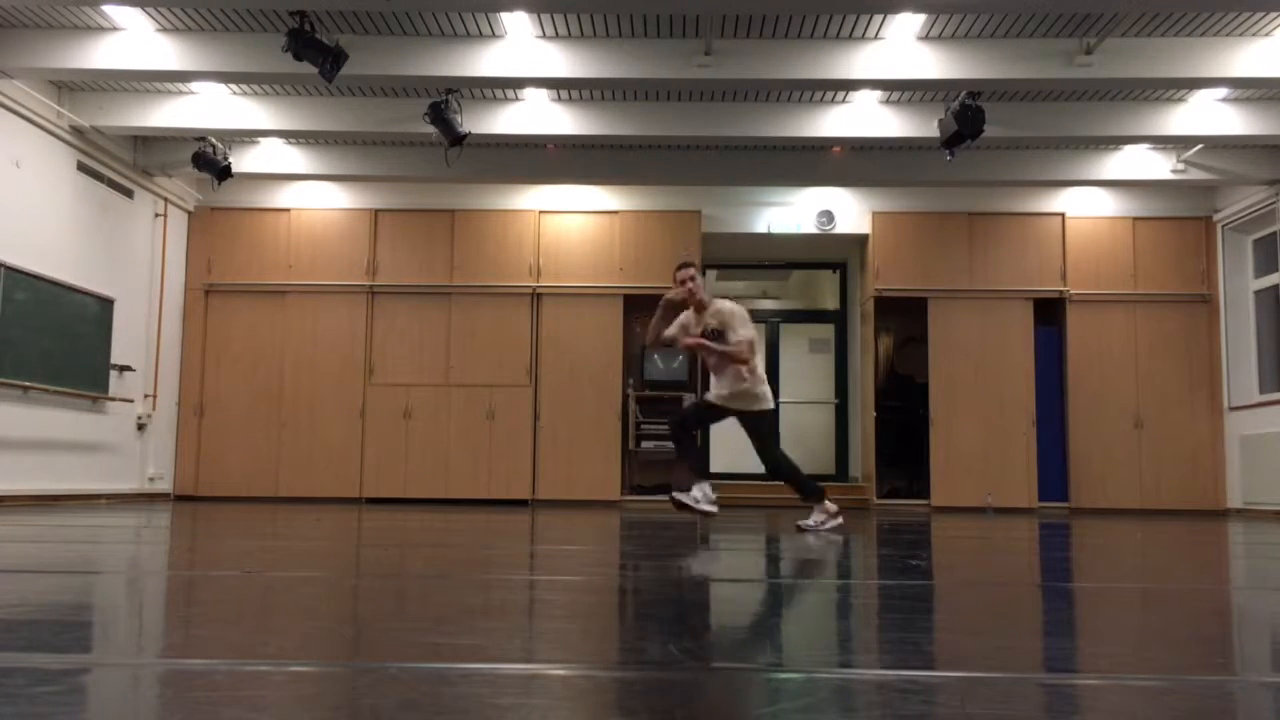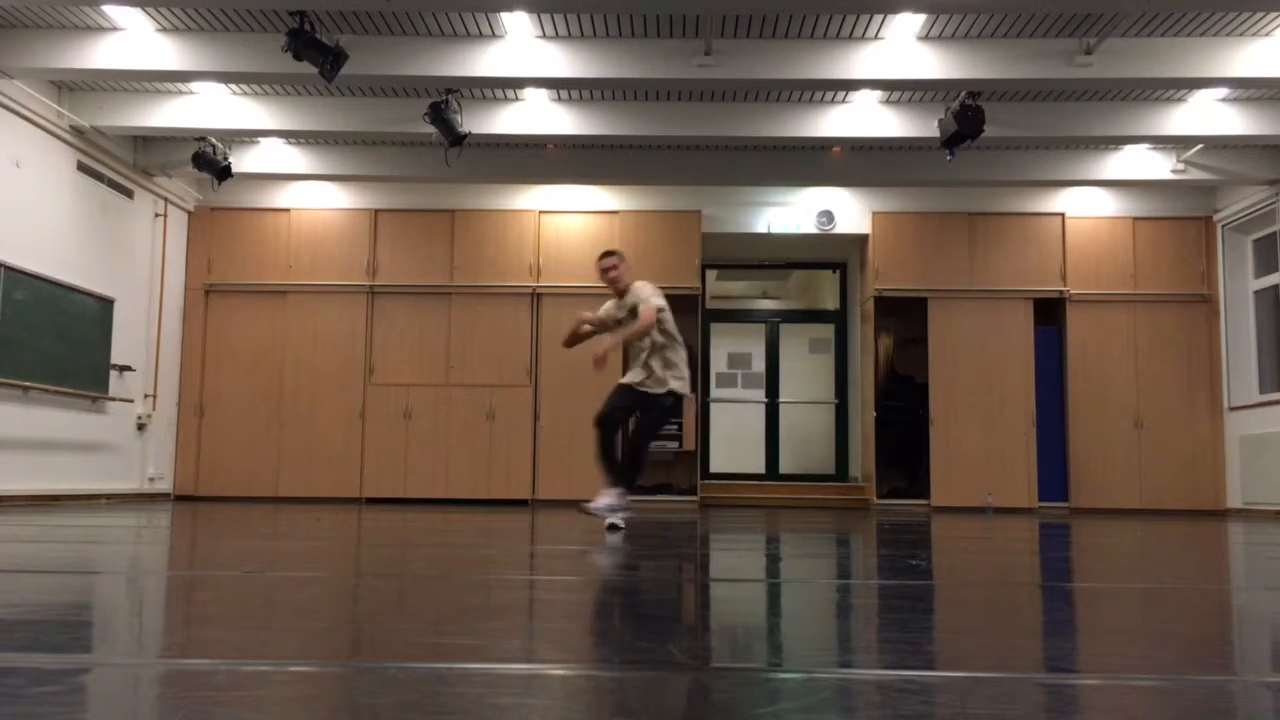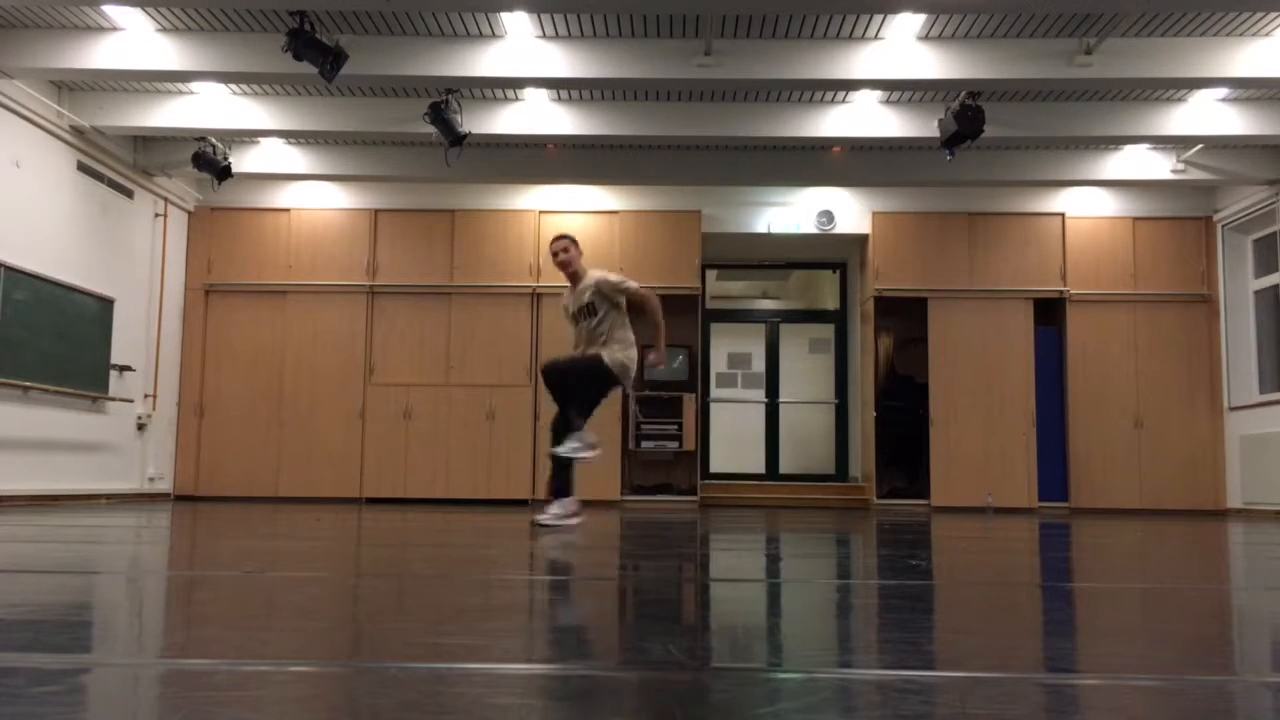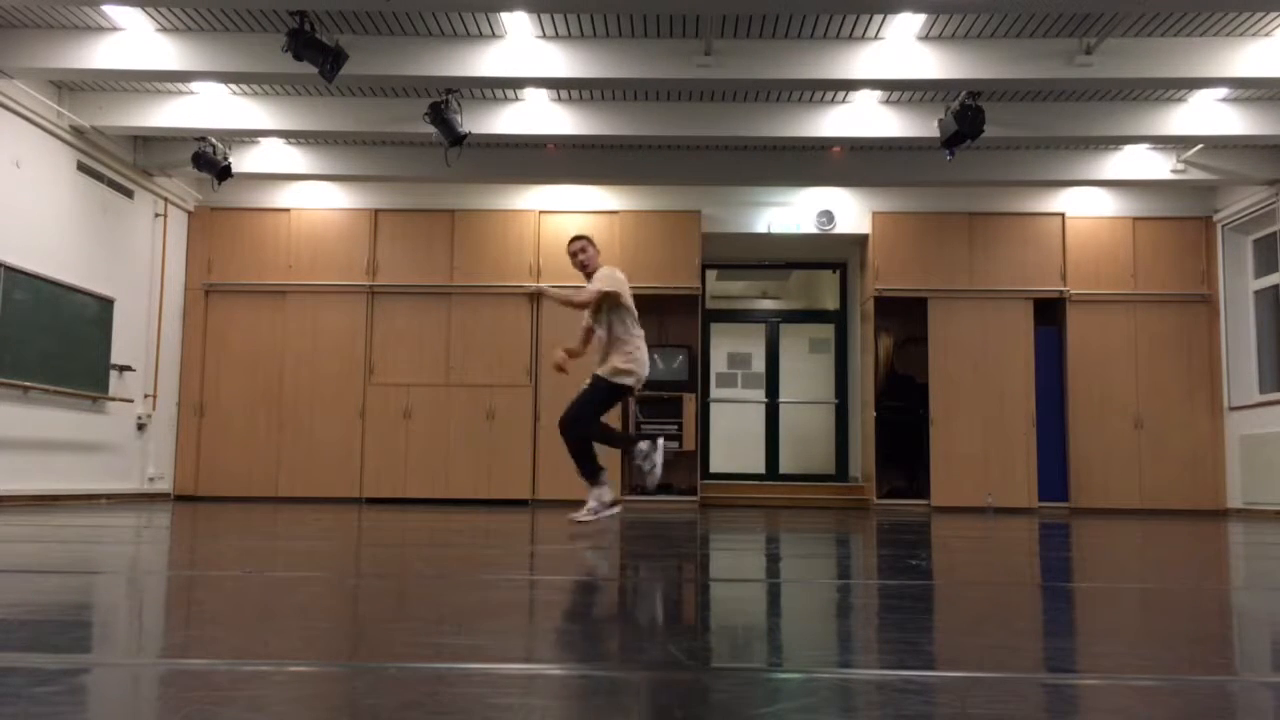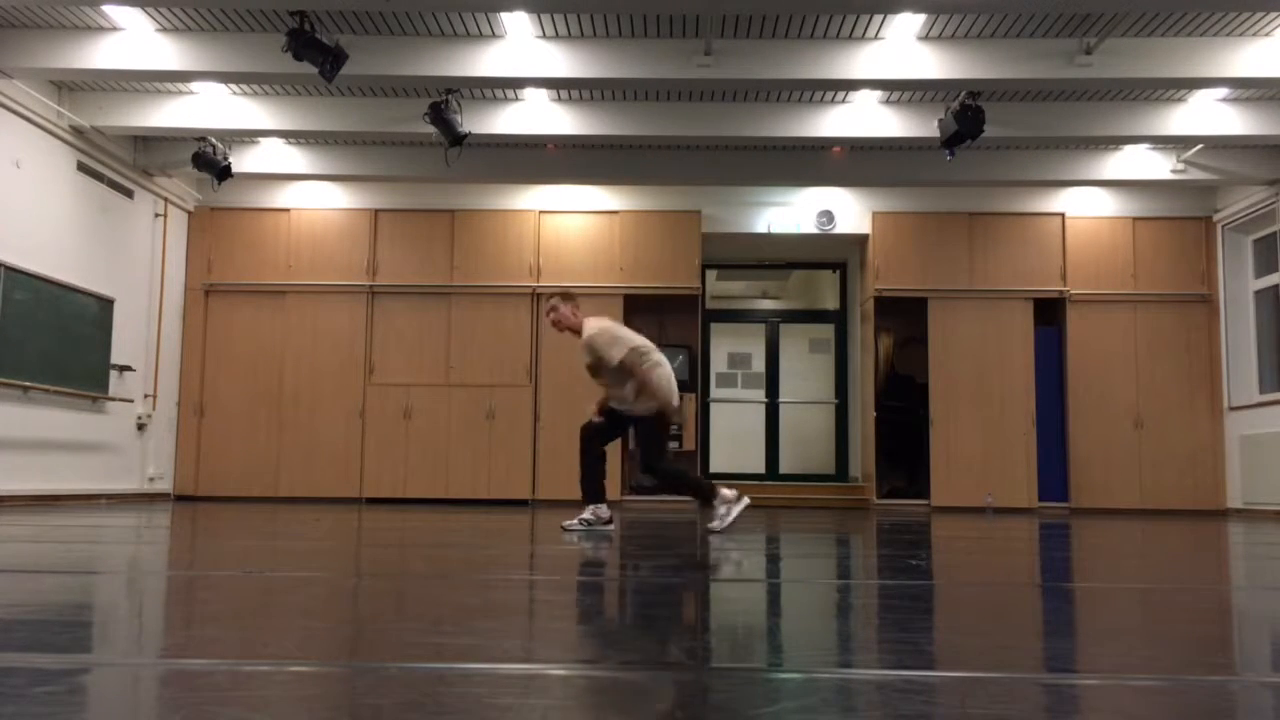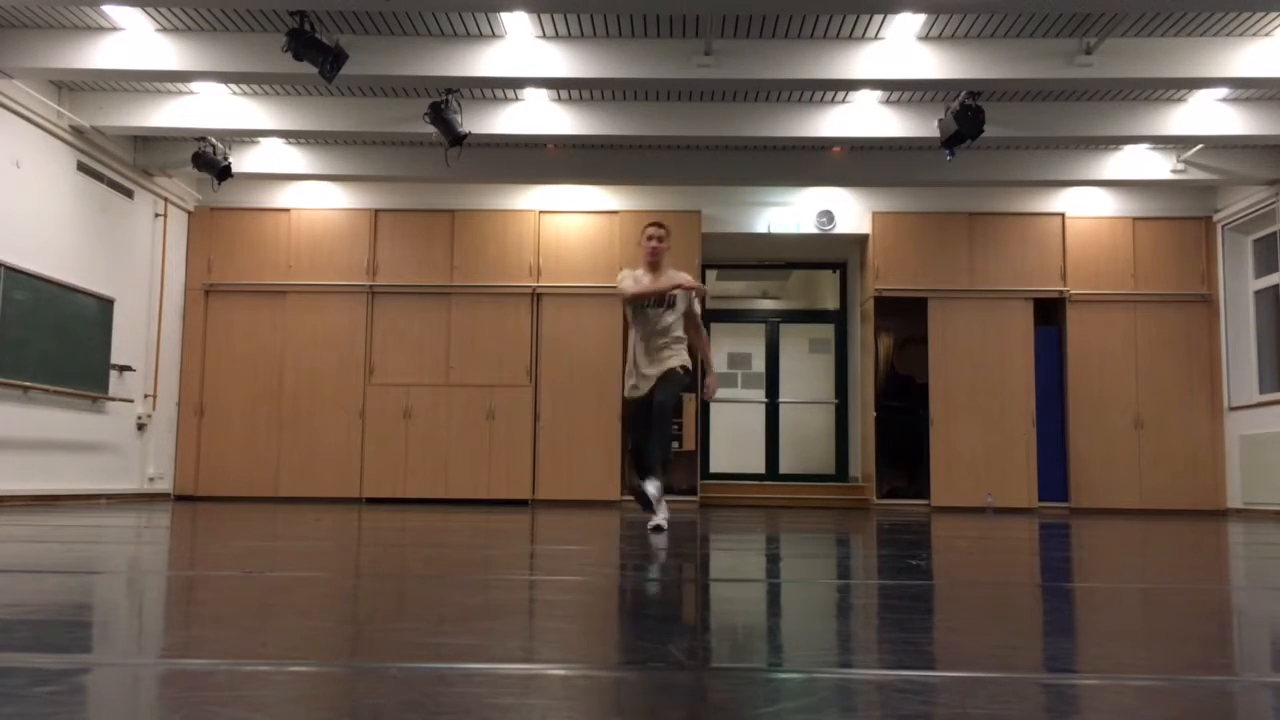
dt=0.4s
person 1, frame 1
left shoulder: (729, 310)
right shoulder: (685, 319)
left elbow: (746, 356)
right elbow: (653, 340)
left wrist: (703, 345)
right wrist: (663, 306)
left hip: (751, 393)
right hip: (720, 393)
left knee: (773, 461)
right knee: (680, 423)
left ankle: (823, 507)
right ankle: (702, 490)
person 1, frame 2
left shoulder: (644, 291)
right shoulder: (610, 309)
left elbow: (648, 323)
right elbow: (570, 342)
left wrist: (610, 343)
right wrist: (579, 323)
left hip: (668, 379)
right hip: (638, 377)
left knee: (637, 441)
right knee: (605, 421)
left ankle: (617, 495)
right ankle: (614, 488)
person 1, frame 3
left shoulder: (600, 282)
right shoulder: (569, 299)
left elbow: (649, 299)
left wrist: (659, 346)
right wrist: (578, 353)
left hip: (614, 362)
right hip: (595, 362)
left knee: (552, 370)
right knee: (564, 424)
left ankle: (578, 435)
right ankle: (563, 502)
person 1, frame 4
left shoulder: (607, 274)
right shoulder: (594, 285)
left elbow: (586, 302)
right elbow: (582, 344)
left wrist: (549, 291)
right wrist: (563, 353)
left hip: (624, 367)
right hip: (616, 367)
left knee: (571, 422)
right knee: (580, 421)
person 1, frame 5
left shoulder: (593, 336)
right shoulder: (590, 339)
left elbow: (636, 368)
right elbow: (614, 382)
left wrist: (666, 406)
right wrist: (601, 406)
left hip: (654, 394)
left knee: (654, 466)
right knee: (590, 434)
left ankle: (726, 499)
right ankle: (596, 510)
person 1, frame 6
left shoulder: (684, 283)
right shoulder: (629, 278)
left elbow: (696, 330)
right elbow: (632, 295)
left wrist: (710, 372)
right wrist: (677, 285)
left hip: (672, 364)
right hip: (638, 370)
left knee: (662, 409)
right knee: (636, 443)
left ankle: (653, 483)
right ankle: (656, 503)
